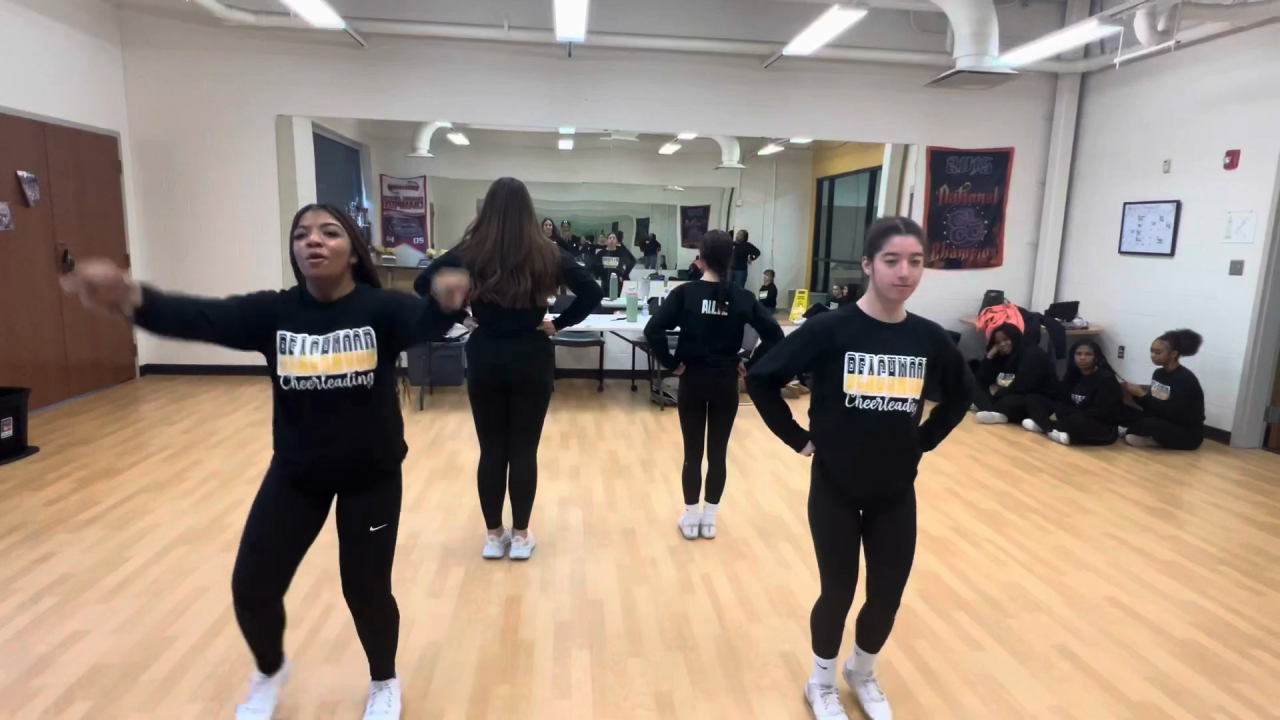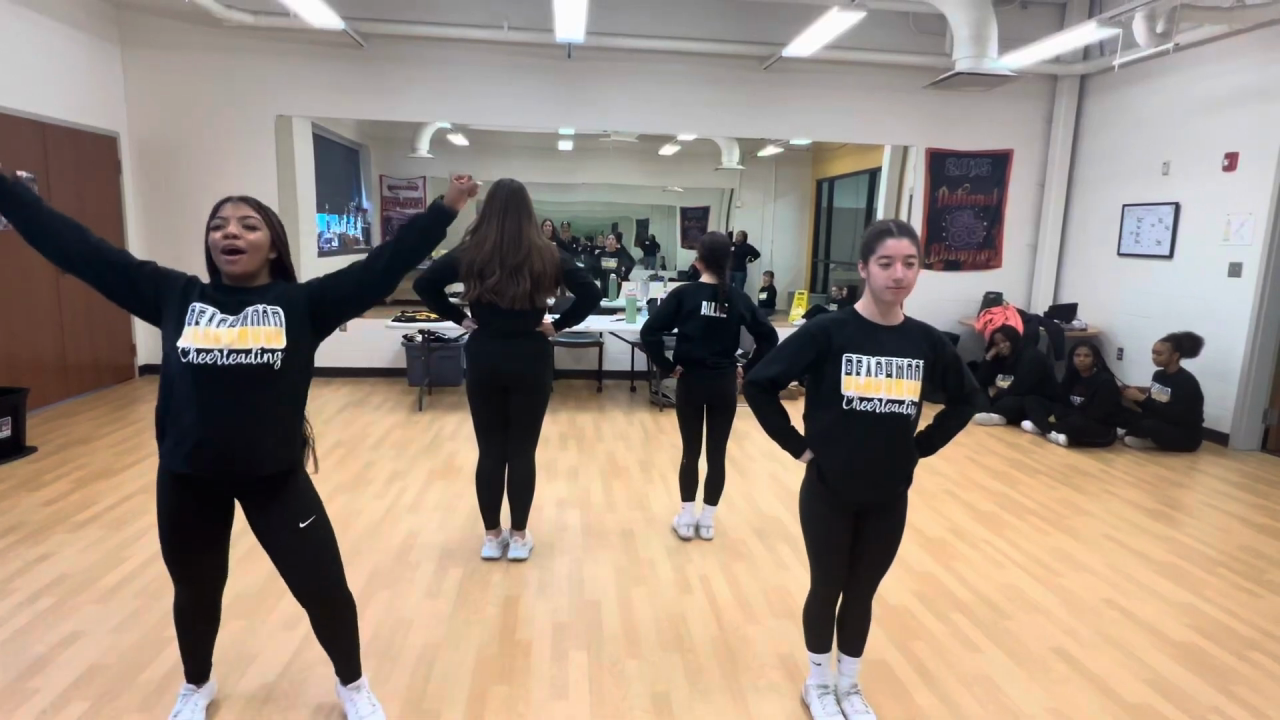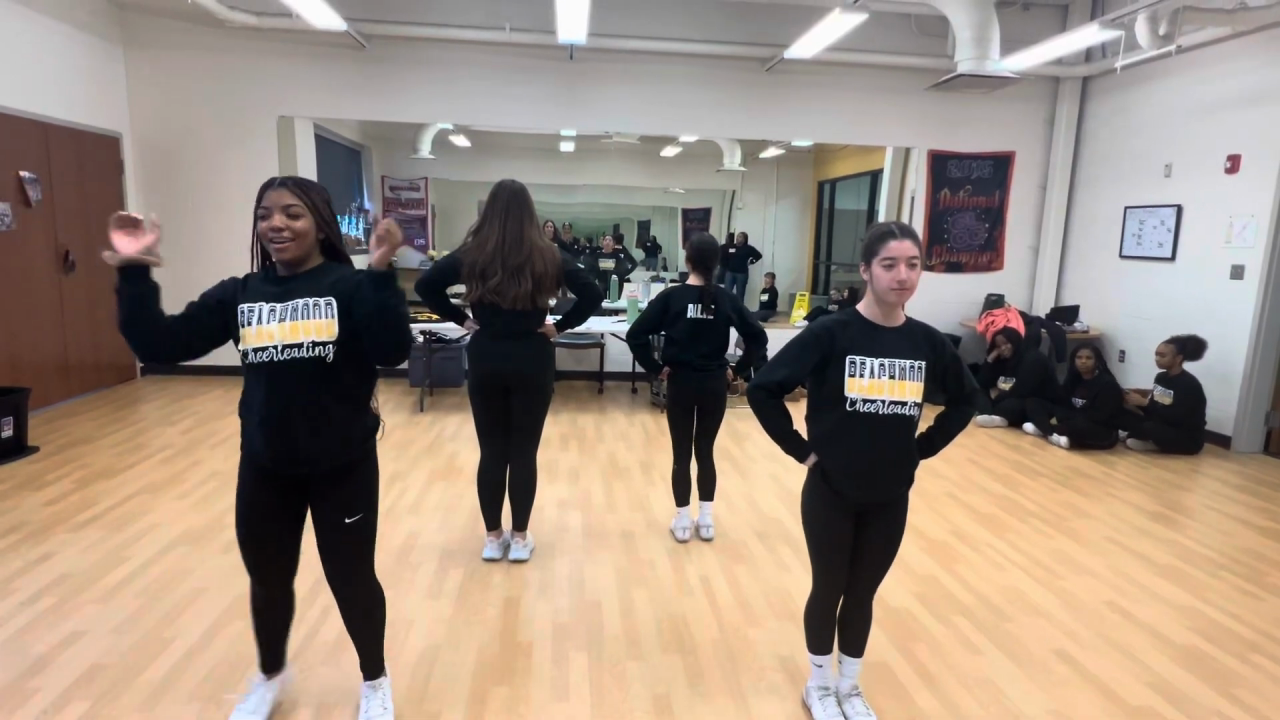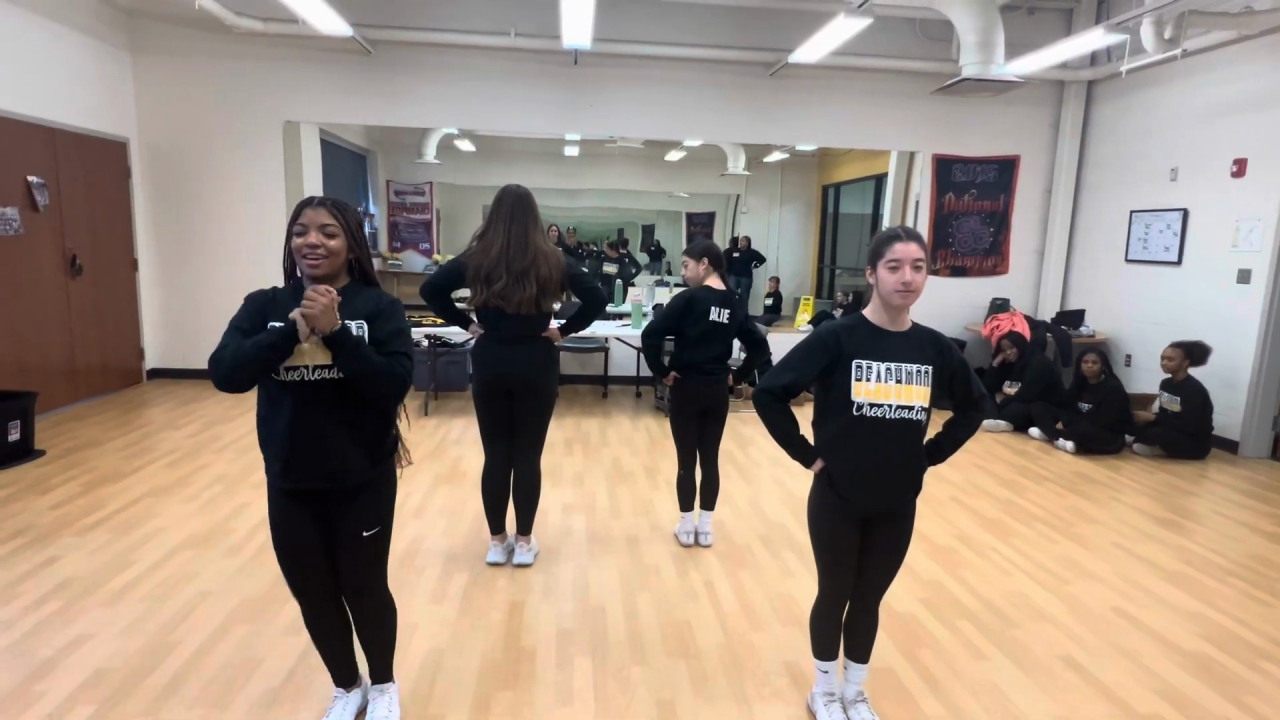
dt=0.5s
person 1, frame 1
left shoulder: (385, 311)
right shoulder: (270, 312)
left elbow: (425, 318)
right elbow: (195, 316)
left wrist: (445, 299)
right wrist: (135, 300)
left hip: (370, 478)
right hip: (294, 474)
left knee: (366, 591)
right knee: (252, 588)
right ankle: (270, 672)
person 1, frame 2
left shoulder: (302, 304)
right shoulder: (175, 296)
left elbow: (382, 268)
right elbow: (80, 250)
left wrist: (443, 210)
left hip: (277, 478)
right hip: (189, 479)
left knee: (325, 590)
right knee: (196, 592)
person 1, frame 3
left shoulder: (352, 289)
right shoulder: (238, 294)
left elbow: (390, 351)
right elbow: (158, 349)
left wrist: (382, 275)
right wrist: (134, 272)
left hip: (342, 462)
right hip: (265, 465)
left knee: (352, 577)
right knee: (269, 578)
right ankle: (269, 676)
person 1, frame 4
left shoulder: (379, 308)
right shoulder: (264, 307)
left elbow: (393, 386)
right elbow: (225, 373)
left wrist: (336, 333)
right wrist: (293, 333)
left hip: (363, 479)
right hip: (291, 481)
left knee: (364, 588)
right knee: (313, 595)
person 2, frame 1
left shoulder: (930, 337)
right shoulder: (830, 330)
left elbow: (960, 395)
right elbow: (761, 378)
left wrist: (922, 441)
right wrist: (800, 439)
left hip: (896, 493)
right hip: (835, 489)
left knee: (888, 596)
right knee: (837, 592)
left ankle: (863, 670)
person 2, frame 2
left shoulder: (927, 341)
right shoulder: (827, 331)
left elbow: (966, 399)
right elbow: (758, 384)
left wrist: (922, 446)
right wrist: (797, 444)
left hip: (889, 496)
right hip: (828, 492)
left knee: (862, 593)
right knee: (826, 588)
person 2, frame 3
left shoulder: (928, 341)
right shoulder: (830, 333)
left elbow: (965, 400)
right elbow: (763, 389)
left wrist: (923, 447)
right wrist: (802, 448)
left hip: (890, 497)
right hip: (830, 492)
left knee: (863, 592)
right knee: (828, 589)
person 2, frame 4
left shoulder: (935, 347)
right shoulder: (836, 338)
left elbow: (973, 406)
right elbow: (768, 393)
left wrist: (931, 455)
right wrist: (808, 454)
left hip: (898, 504)
right hip: (837, 499)
left knee: (869, 600)
right knee: (834, 595)
person 3, frame 1
left shoulder: (470, 253)
right shoulder: (546, 255)
left elbow: (424, 282)
right elbow: (592, 292)
right wrist: (559, 323)
left hip: (485, 359)
right hip: (531, 360)
left knee: (491, 450)
right knee: (524, 451)
left ankle: (493, 535)
right ankle: (520, 536)
person 3, frame 2
left shoulder: (470, 254)
right shoulder: (545, 256)
left elbow: (424, 284)
right elbow: (591, 293)
left wrist: (459, 318)
right wrist: (558, 324)
left hip: (484, 359)
right hip: (530, 360)
left knee: (489, 451)
right knee: (522, 452)
left ankle: (492, 536)
right ankle: (518, 536)
person 3, frame 3
left shoulder: (471, 255)
right shoulder: (547, 257)
left elbow: (425, 286)
right elbow: (592, 294)
left wrist: (461, 319)
right wrist: (560, 326)
left hip: (485, 360)
right hip: (531, 362)
left knee: (491, 451)
right knee: (523, 452)
left ankle: (492, 537)
right ankle: (519, 538)
person 3, frame 4
left shoulder: (476, 259)
right shoulder: (552, 261)
left elbow: (430, 289)
right elbow: (597, 298)
left wrist: (466, 323)
right wrist: (564, 329)
left hip: (490, 364)
right hip: (536, 365)
left knee: (495, 455)
right knee: (528, 456)
left ankle: (497, 541)
right ankle: (524, 542)
person 4, frame 1
left shoulder: (685, 293)
right shoulder: (741, 297)
left elbow: (654, 330)
right elbow: (774, 333)
left wrist: (671, 363)
right wrist: (750, 365)
left hip: (693, 380)
right hip: (726, 382)
left knee: (693, 451)
right knee: (718, 452)
left ankle: (691, 518)
right ankle: (709, 519)
person 4, frame 2
left shoulder: (684, 294)
right shoulder: (738, 299)
left elbow: (650, 332)
right elbow: (769, 337)
left wrist: (667, 366)
right wrist: (747, 369)
left hip: (690, 381)
right hip: (725, 383)
left knee: (690, 451)
right knee: (717, 453)
left ankle: (686, 517)
right ankle: (707, 519)
person 4, frame 3
left shoulder: (671, 297)
right shoulder: (726, 299)
left elbow: (636, 335)
right elbow: (758, 337)
left wrist: (656, 368)
right wrist: (736, 369)
left hip: (680, 383)
right hip: (715, 384)
left knee: (682, 454)
right knee: (706, 452)
left ankle: (683, 522)
right ankle: (706, 519)
person 4, frame 4
left shoulder: (690, 298)
right shoulder: (734, 304)
left elbow: (651, 334)
right elbow: (760, 347)
left wrist: (662, 371)
right wrist: (737, 375)
left hip: (686, 388)
right hip: (718, 390)
left knee: (686, 460)
right knee: (710, 459)
left ankle: (686, 526)
right ankle: (705, 526)
